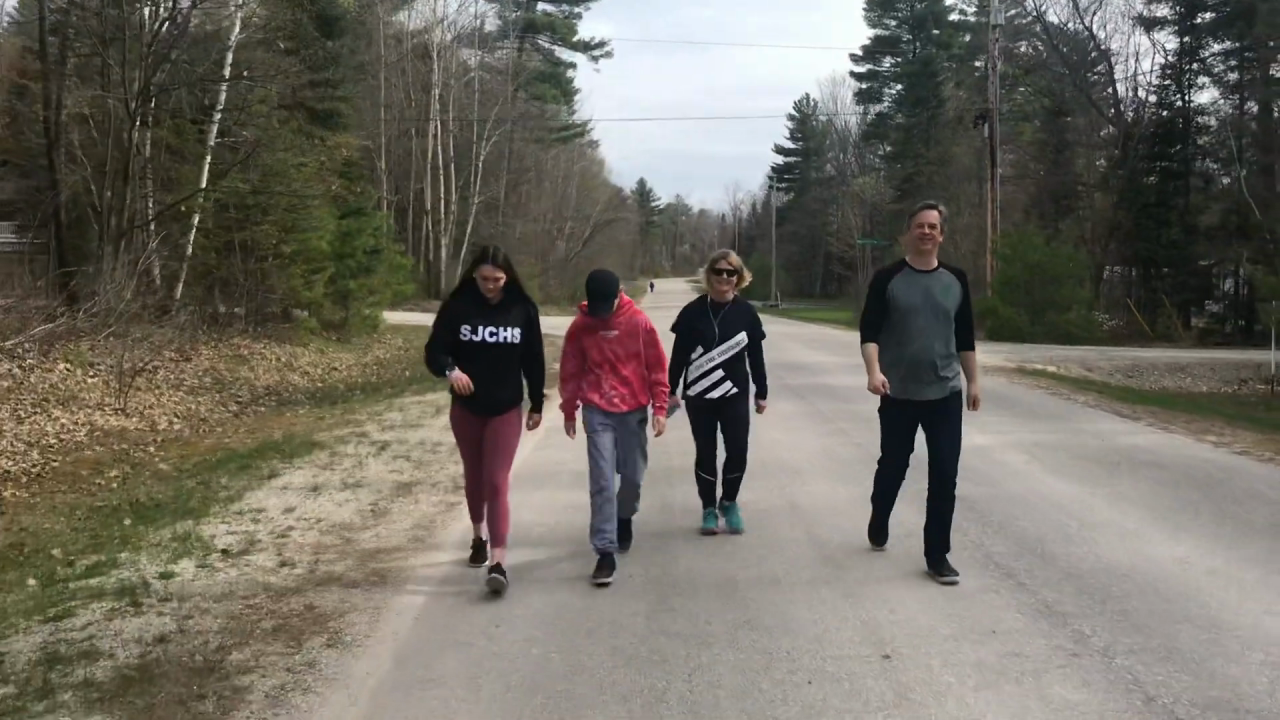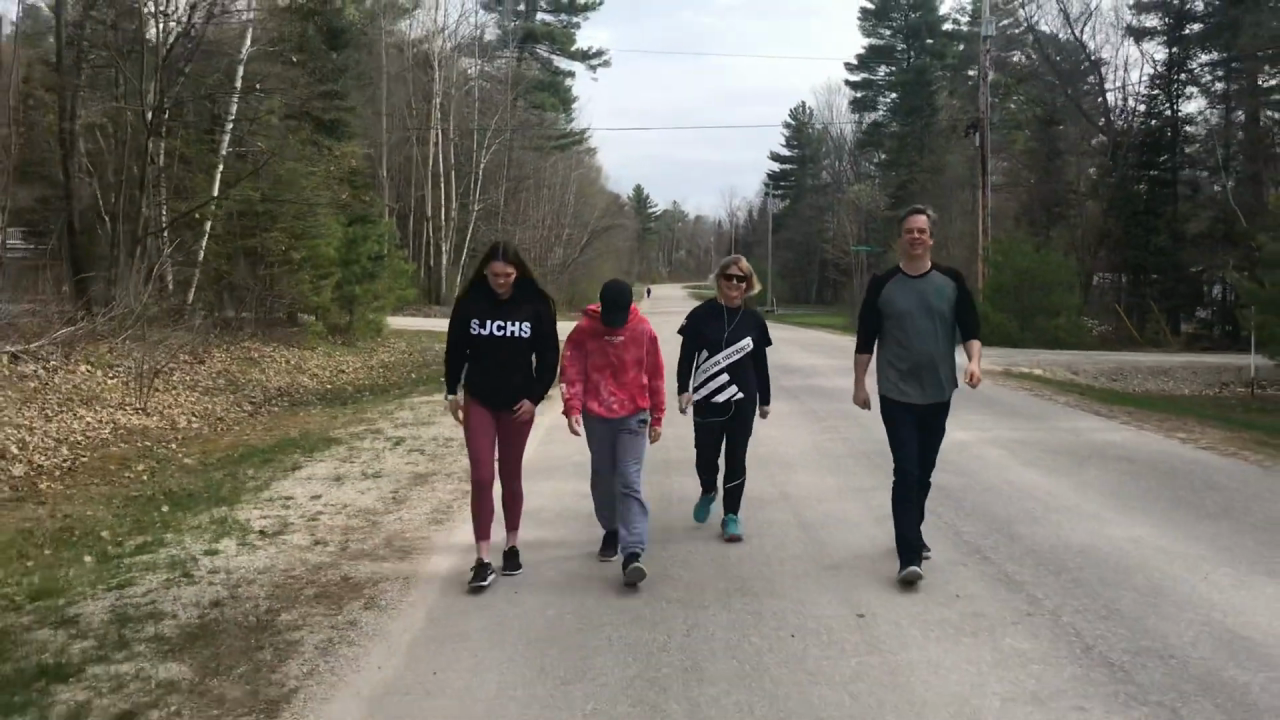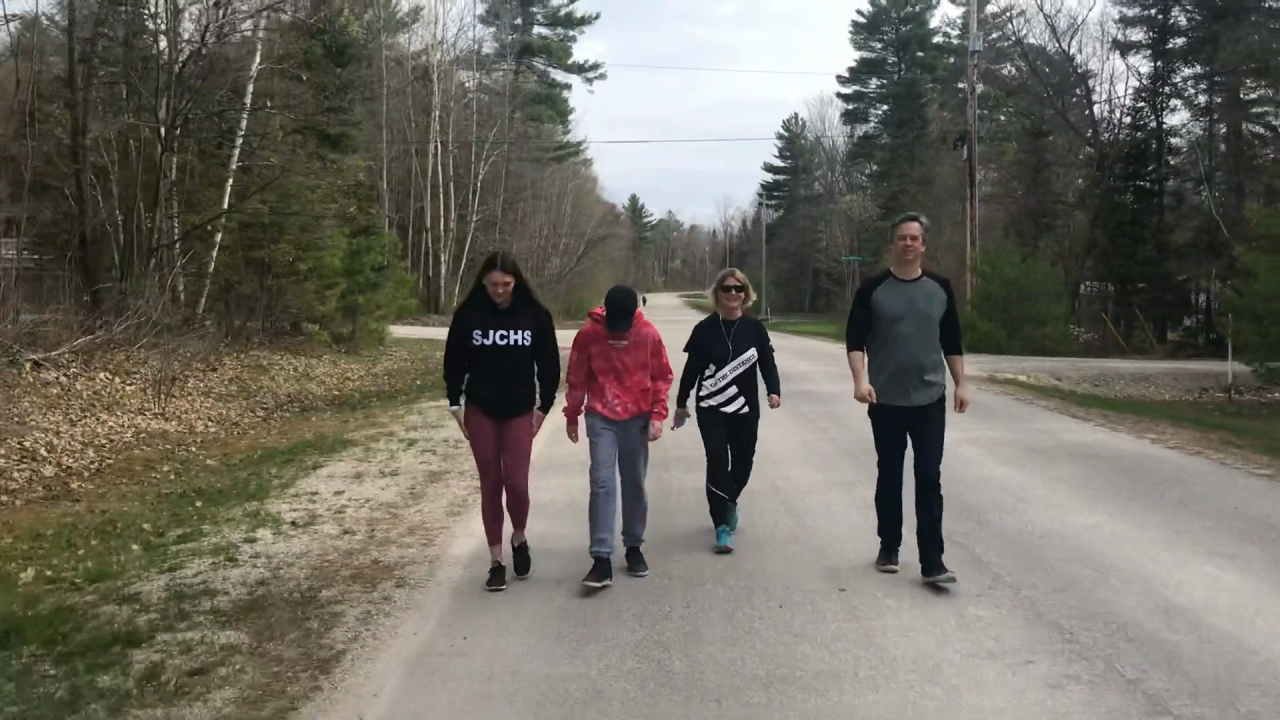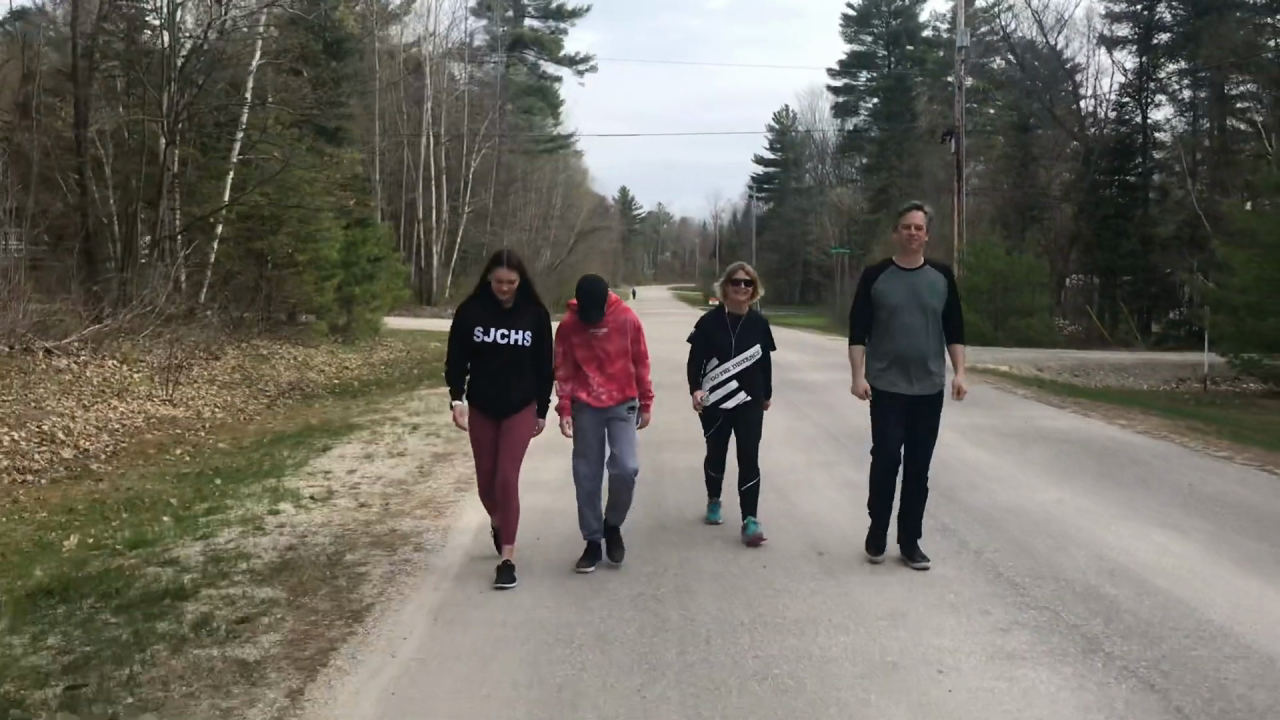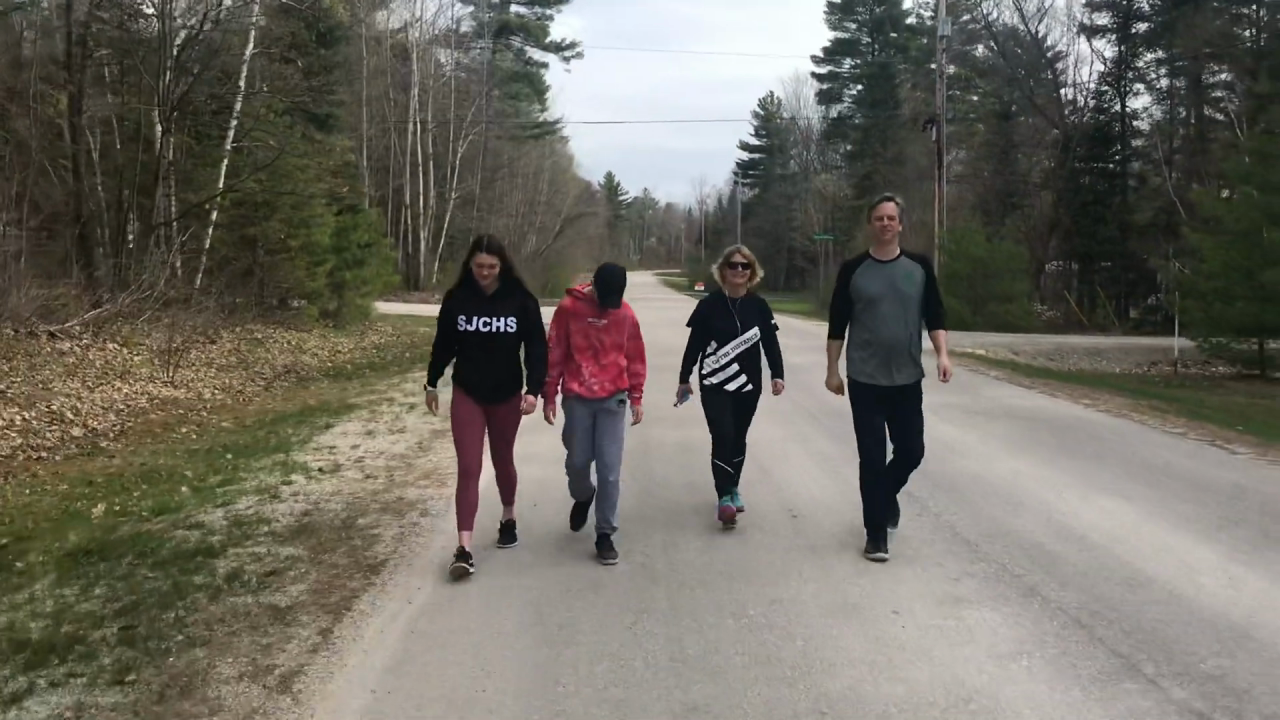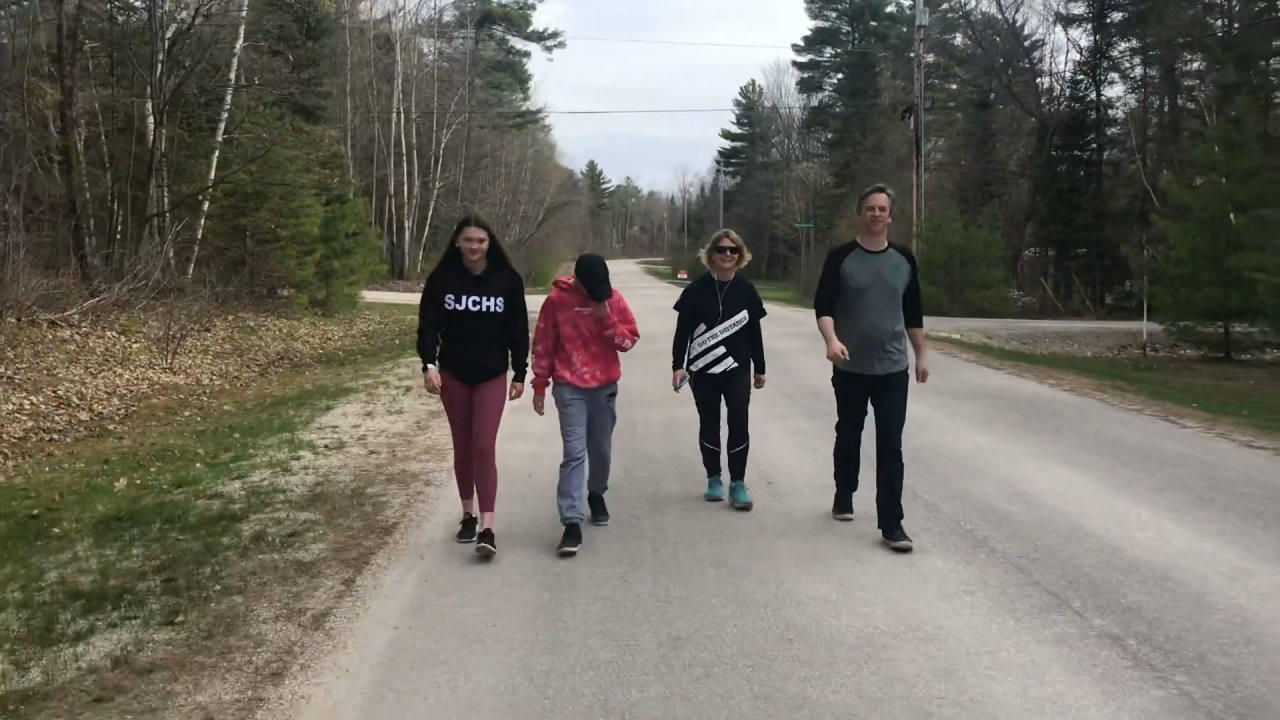
dt=0.4s
person 1, frame 1
left shoulder: (956, 279)
right shoulder: (888, 278)
left elbow: (965, 336)
right elbow: (869, 331)
left wrist: (973, 382)
right wrist: (874, 371)
left hip: (945, 393)
right hip: (899, 393)
left knee: (944, 473)
right knee: (893, 464)
left ankle: (937, 555)
right ankle: (879, 519)
person 1, frame 2
left shoulder: (951, 281)
right shoulder: (882, 284)
left elbow: (971, 327)
right elbow: (866, 338)
left wrist: (974, 361)
right wrist: (859, 384)
left hip: (938, 394)
right hip: (896, 395)
left knee: (924, 471)
right knee: (906, 472)
left ankle: (912, 533)
right ankle: (908, 557)
person 1, frame 3
left shoulder: (940, 288)
right shoulder: (873, 288)
left elbow: (952, 341)
right elbow: (855, 340)
left wrist: (961, 384)
right wrist: (861, 380)
left hip: (930, 398)
right hip: (886, 400)
left knee: (929, 476)
right knee: (890, 475)
left ankle: (931, 559)
right ankle: (889, 545)
person 1, frame 4
left shoulder: (942, 276)
right shoulder: (875, 276)
left elbow: (955, 330)
right elbow: (857, 330)
left wrist: (959, 373)
right wrist: (858, 375)
left hip: (929, 389)
right hip: (886, 387)
left knee: (918, 468)
right knee: (886, 460)
left ankle: (909, 541)
right ankle: (878, 530)
person 1, frame 5
left shoulder: (919, 266)
right shoulder: (852, 270)
left elbow: (935, 315)
right elbow: (837, 325)
left wrist: (943, 354)
right wrist: (832, 370)
left hip: (908, 378)
right hip: (864, 379)
left knee: (912, 451)
right knee: (872, 455)
left ankle: (888, 495)
right ankle: (876, 532)
person 1, frame 6
left shoulder: (904, 259)
right shoulder: (841, 257)
left elbow: (913, 312)
right elbow: (823, 305)
left wrist: (922, 355)
right wrist: (831, 340)
left hip: (893, 368)
right hip: (851, 368)
left knee: (891, 445)
right knee: (848, 436)
left ankle: (891, 525)
right ankle: (844, 494)
person 2, frame 1
left shoulder: (523, 310)
right shoulder: (457, 307)
left elbow: (534, 361)
right elbow: (434, 352)
left wrist: (537, 405)
right wrist: (450, 372)
left hip: (506, 409)
right hip: (466, 407)
left knee: (497, 482)
right knee: (474, 476)
left ankle: (498, 564)
right ankle: (479, 536)
person 2, frame 2
left shoulder: (537, 306)
right shoulder: (469, 303)
left elbow: (548, 356)
right elbow: (455, 350)
left wrist: (535, 397)
right wrist: (452, 393)
left hip: (519, 403)
right hip: (477, 401)
left knee: (511, 475)
right knee: (481, 477)
left ankle: (511, 545)
right ankle: (483, 558)
person 2, frame 3
left shoulder: (535, 315)
right shoulder: (468, 315)
left elbow: (549, 364)
right elbow: (454, 362)
left wrist: (544, 406)
right wrist: (455, 404)
left hip: (521, 412)
right hip: (480, 412)
left knee: (517, 484)
right knee: (491, 485)
left ankle: (519, 539)
right ankle: (496, 560)
person 2, frame 4
left shoulder: (535, 315)
right shoulder: (471, 311)
left elbow: (544, 366)
right elbow: (456, 359)
left wrist: (542, 411)
right wrist: (457, 399)
left hip: (520, 409)
right hip: (480, 408)
left knee: (507, 480)
right knee: (485, 480)
left ankle: (507, 559)
right ankle: (497, 521)
person 2, frame 5
left shoulder: (521, 301)
right shoulder: (456, 298)
left elbow: (536, 348)
right elbow: (444, 344)
left wrist: (533, 389)
right wrist: (432, 384)
left hip: (506, 395)
right hip: (466, 394)
left knee: (503, 461)
right knee: (468, 467)
left ankle: (508, 517)
right ankle: (464, 549)
person 2, frame 6
left shoulder: (507, 281)
right shoulder: (441, 279)
left elbow: (518, 331)
right elbow: (428, 327)
left wrist: (519, 374)
right wrist: (429, 365)
left hip: (492, 377)
right hip: (452, 375)
left knee: (483, 447)
right knee: (462, 447)
left ankle: (487, 527)
right ankle: (468, 514)
person 3, frame 1
left shoulder: (640, 322)
right shoulder: (580, 326)
left elbow: (657, 367)
right elbow: (570, 371)
left wrist: (659, 408)
right wrist: (569, 411)
left hip: (634, 410)
right hip: (597, 412)
left knee: (632, 476)
right knee: (602, 482)
left ankle: (624, 517)
right ankle: (605, 553)
person 3, frame 2
left shoulder: (643, 329)
right shoulder: (583, 330)
left elbow: (655, 375)
right elbow: (572, 373)
left wrist: (657, 417)
right wrist: (573, 409)
left hip: (633, 416)
right hip: (597, 417)
left knee: (630, 482)
right knee: (603, 479)
left ankle: (633, 555)
right ankle: (611, 531)
person 3, frame 3
left shoulder: (648, 334)
right shoulder: (588, 334)
left elbow: (663, 377)
right elbow: (576, 377)
left wrist: (657, 414)
right wrist: (572, 415)
left hip: (637, 418)
right hip: (600, 418)
left knee: (634, 485)
right knee: (602, 484)
left ankle: (634, 546)
right ankle: (602, 559)
person 3, frame 4
left shoulder: (627, 318)
right shoulder: (568, 325)
left elbow: (640, 363)
right elbow: (563, 371)
left wrist: (646, 403)
right wrist: (564, 410)
left hip: (623, 404)
right hip: (585, 408)
left knee: (626, 467)
right knee: (586, 476)
left ankle: (612, 525)
right ankle: (593, 542)
person 3, frame 5
left shoulder: (626, 314)
right shoulder: (568, 309)
left elbow: (636, 358)
right elbow: (554, 355)
left wrist: (636, 397)
right wrist: (549, 395)
left hip: (613, 398)
right hip: (576, 398)
left knee: (609, 466)
right knee: (578, 460)
left ankle: (605, 533)
right ankle: (583, 496)
person 3, frame 6
left shoulder: (614, 299)
right shoulder: (556, 300)
left elbow: (630, 339)
right elbow: (543, 345)
left wrist: (608, 321)
right wrist: (539, 386)
left hip: (605, 385)
right hip: (569, 386)
left knee: (600, 448)
right knee: (574, 452)
left ankle: (597, 493)
person 4, frame 1
left shoulder: (746, 312)
right shoulder: (693, 311)
left elbow: (756, 354)
right elbow: (679, 353)
left wrist: (761, 392)
right wrist: (672, 390)
left hip: (735, 394)
right hip: (700, 394)
left knee: (737, 450)
right knee: (706, 452)
left ankle: (729, 502)
right ankle: (709, 509)
person 4, frame 2
left shoulder: (754, 319)
right shoulder: (701, 314)
left elbow: (760, 361)
right elbow: (686, 356)
left wrist: (765, 399)
right wrist: (684, 389)
left hip: (742, 399)
right hip: (707, 398)
left knee: (736, 457)
right knee: (706, 453)
left ankle: (731, 516)
right ankle: (708, 492)
person 4, frame 3
left shoulder: (755, 328)
right shoulder: (705, 329)
left elbow: (767, 364)
right elbow: (692, 368)
left wrist: (773, 390)
right wrist: (681, 403)
left hip: (745, 408)
right hip: (711, 408)
left knee: (743, 464)
right knee: (717, 464)
left ankle: (730, 502)
right ankle: (722, 528)
person 4, frame 4
left shoulder: (759, 323)
right shoulder: (709, 322)
right elbow: (695, 361)
left wrist: (767, 394)
right wrist: (695, 389)
left hip: (749, 401)
right hip: (715, 401)
left knee: (749, 457)
right knee: (716, 454)
left ankle: (750, 521)
right ankle: (714, 500)
person 4, frame 5
left shoulder: (758, 305)
right shoulder: (709, 305)
left elbow: (770, 344)
right elbow: (694, 344)
left wrist: (777, 375)
right wrist: (684, 379)
left hip: (748, 384)
right hip: (714, 385)
left knee: (738, 438)
right knee: (722, 437)
left ankle: (732, 488)
right ankle: (725, 500)
person 4, frame 6
left shoulder: (746, 290)
right shoulder: (696, 289)
left elbow: (754, 331)
right elbow: (683, 331)
left wrist: (760, 368)
right wrist: (678, 366)
left hip: (737, 367)
right hip: (703, 369)
left knee: (739, 421)
right knee: (709, 423)
left ankle: (738, 483)
right ankle: (714, 477)
